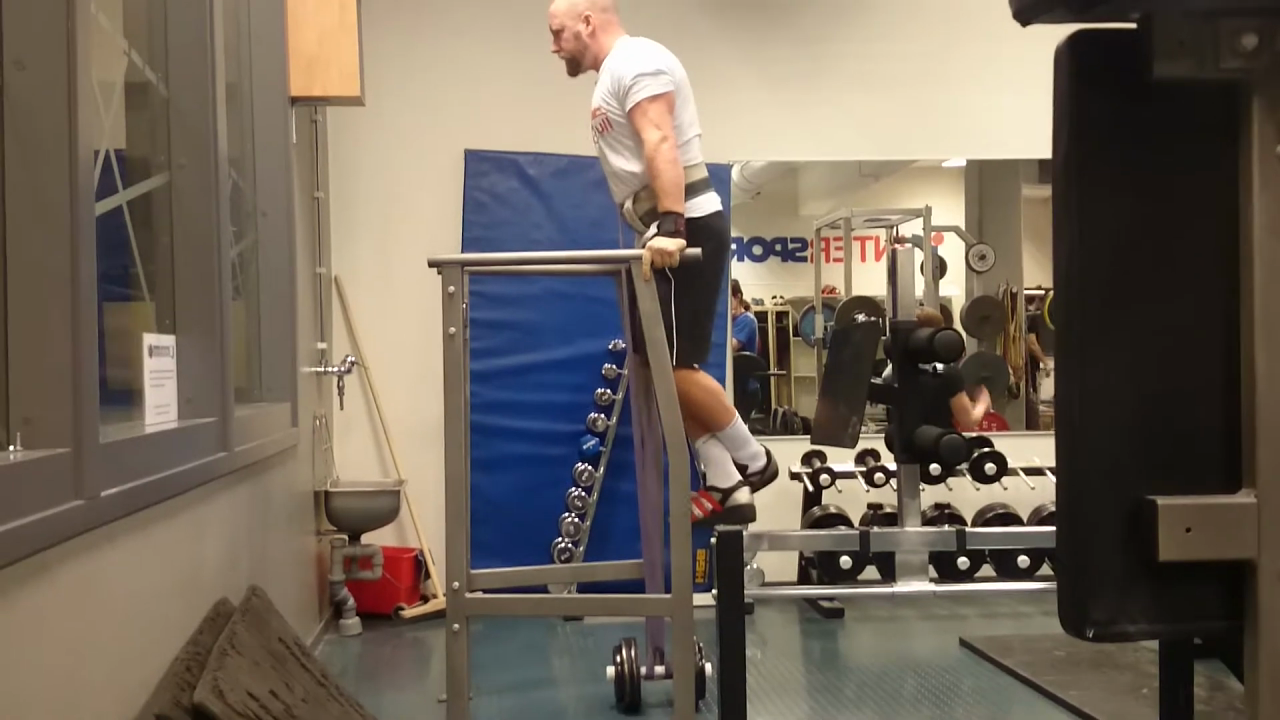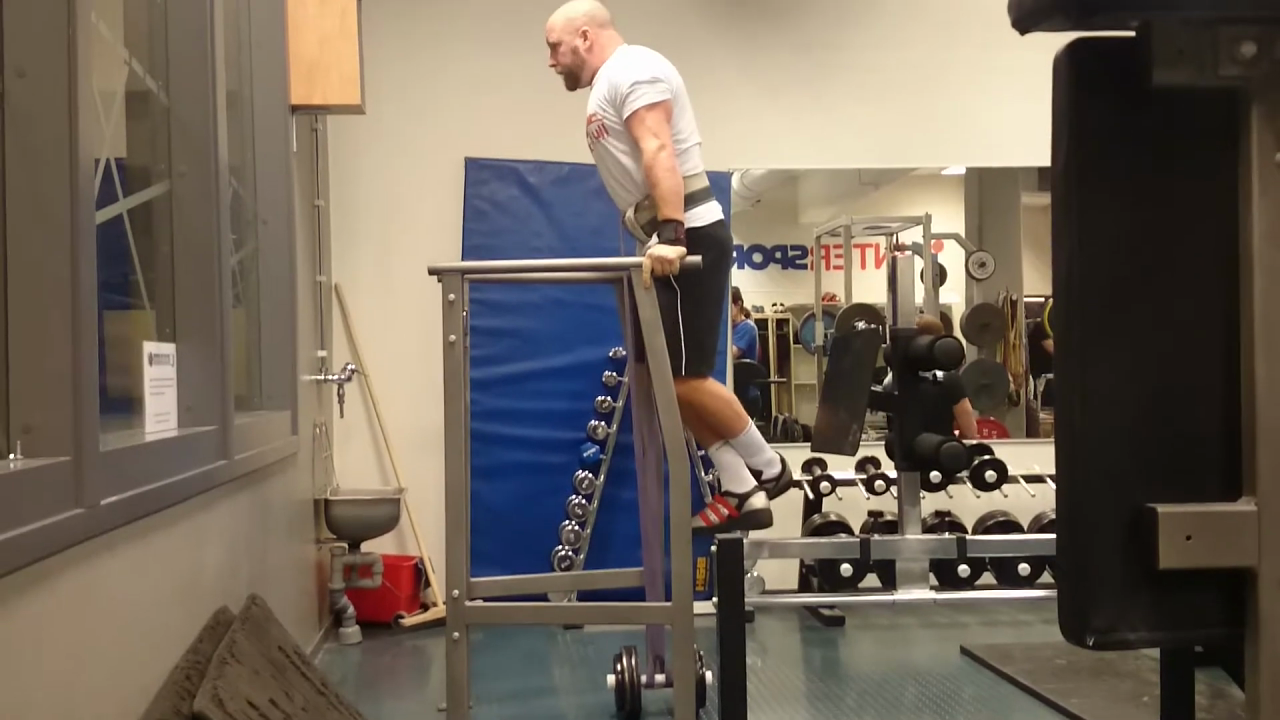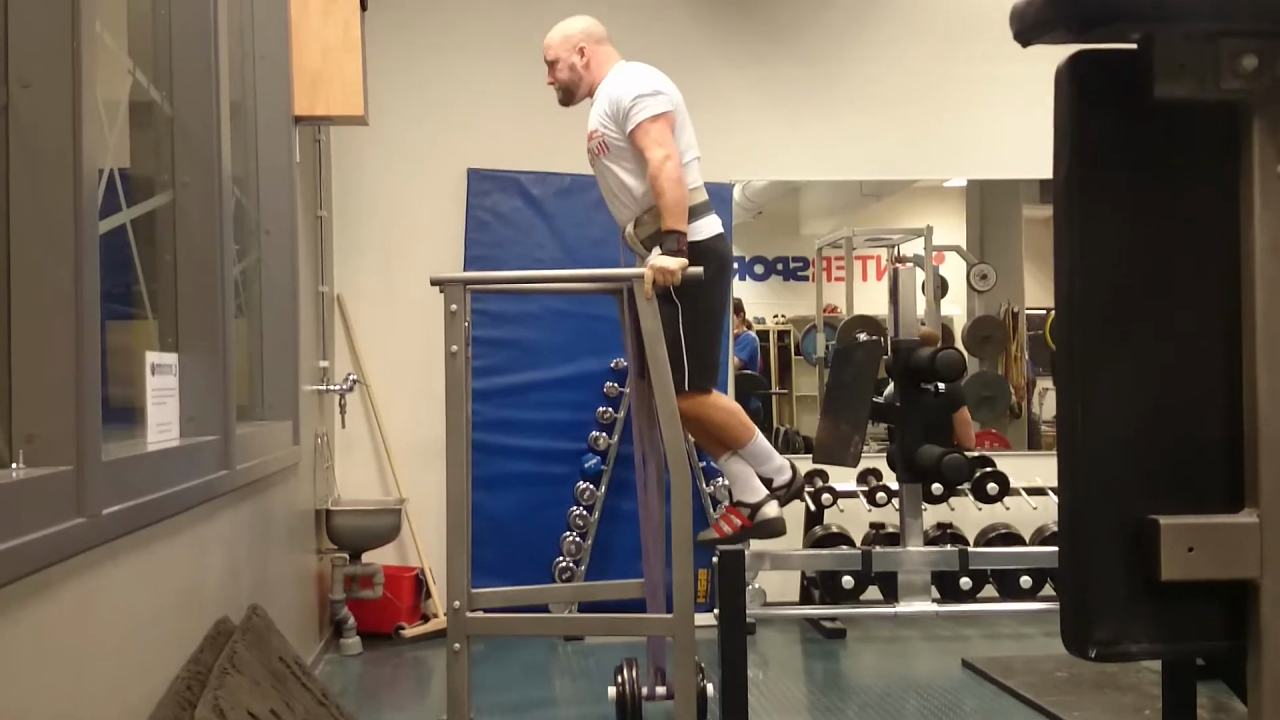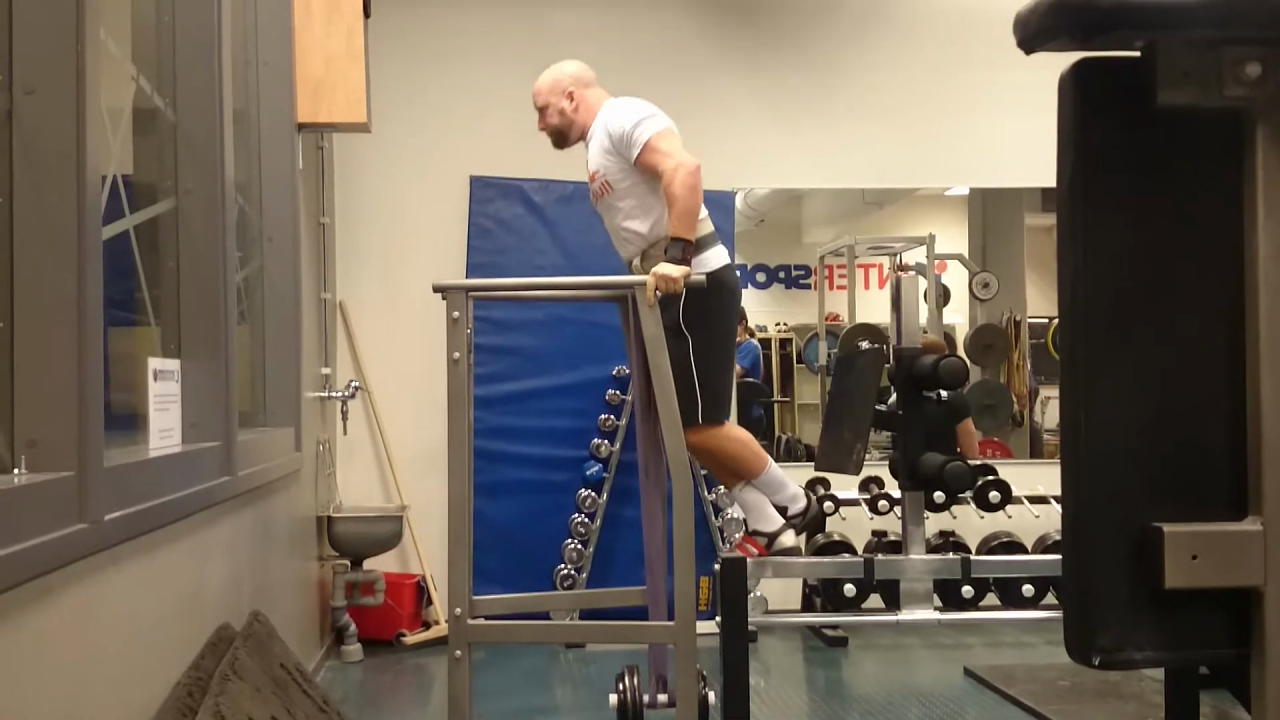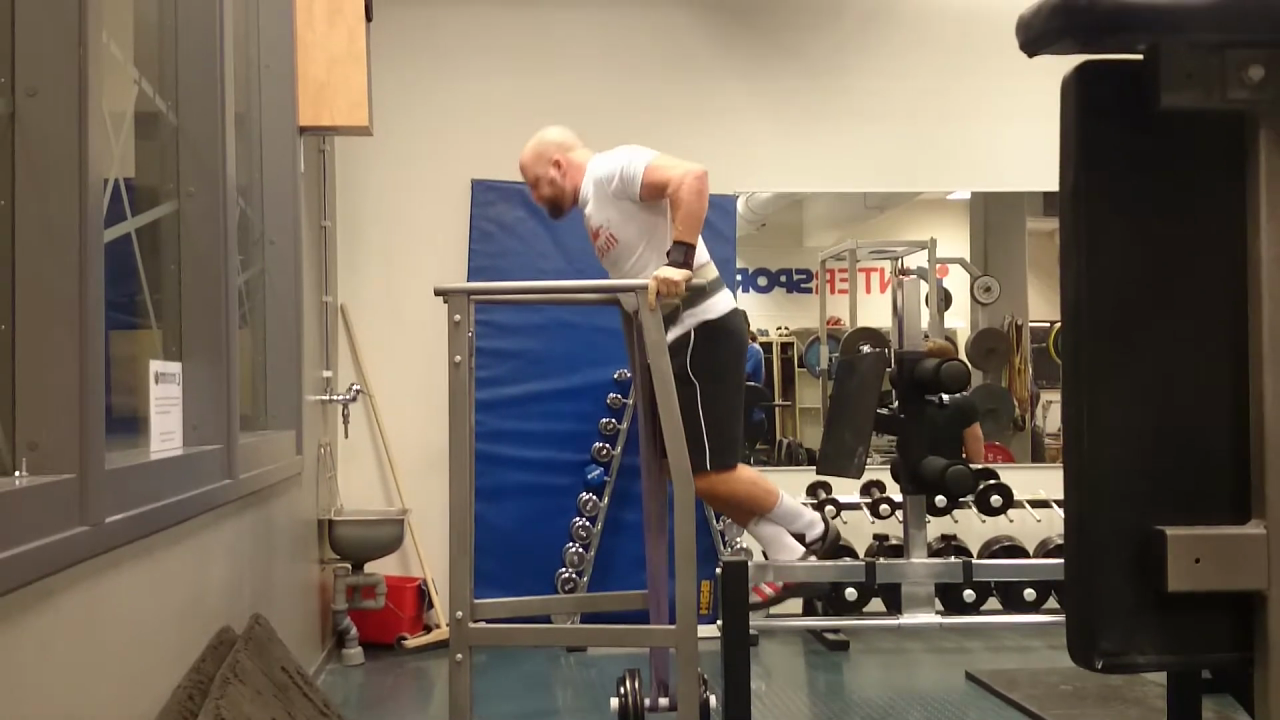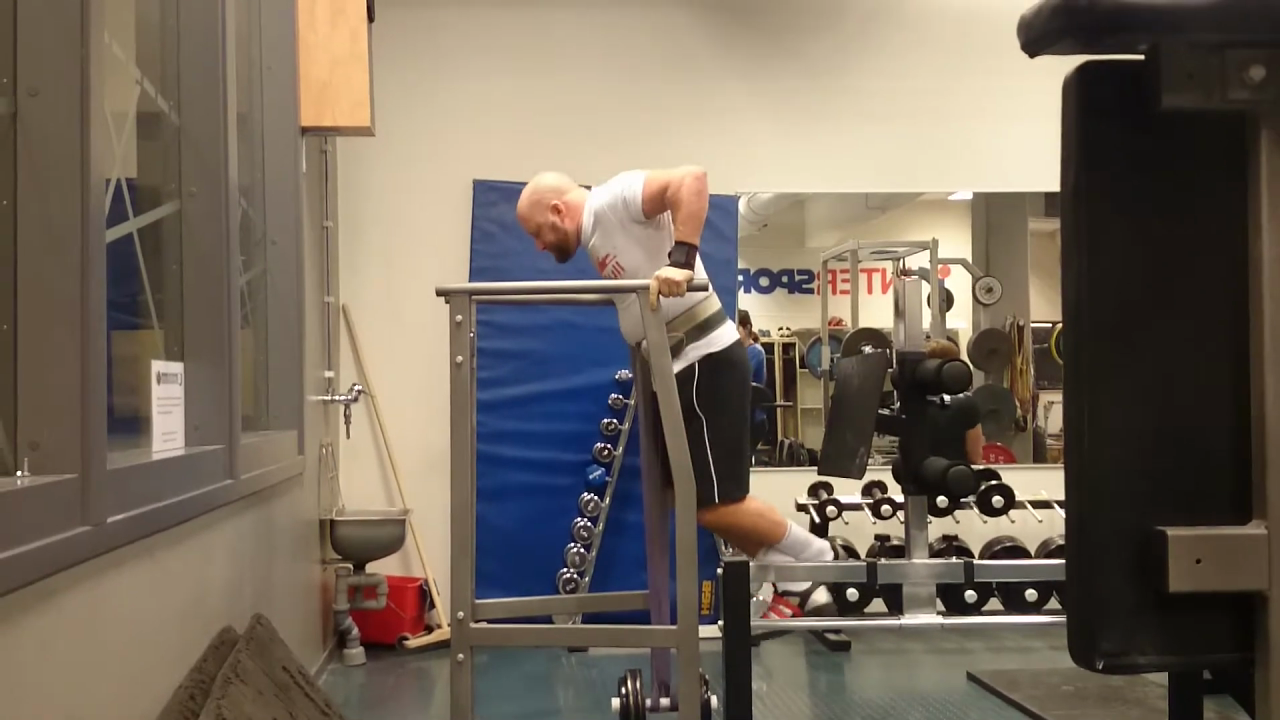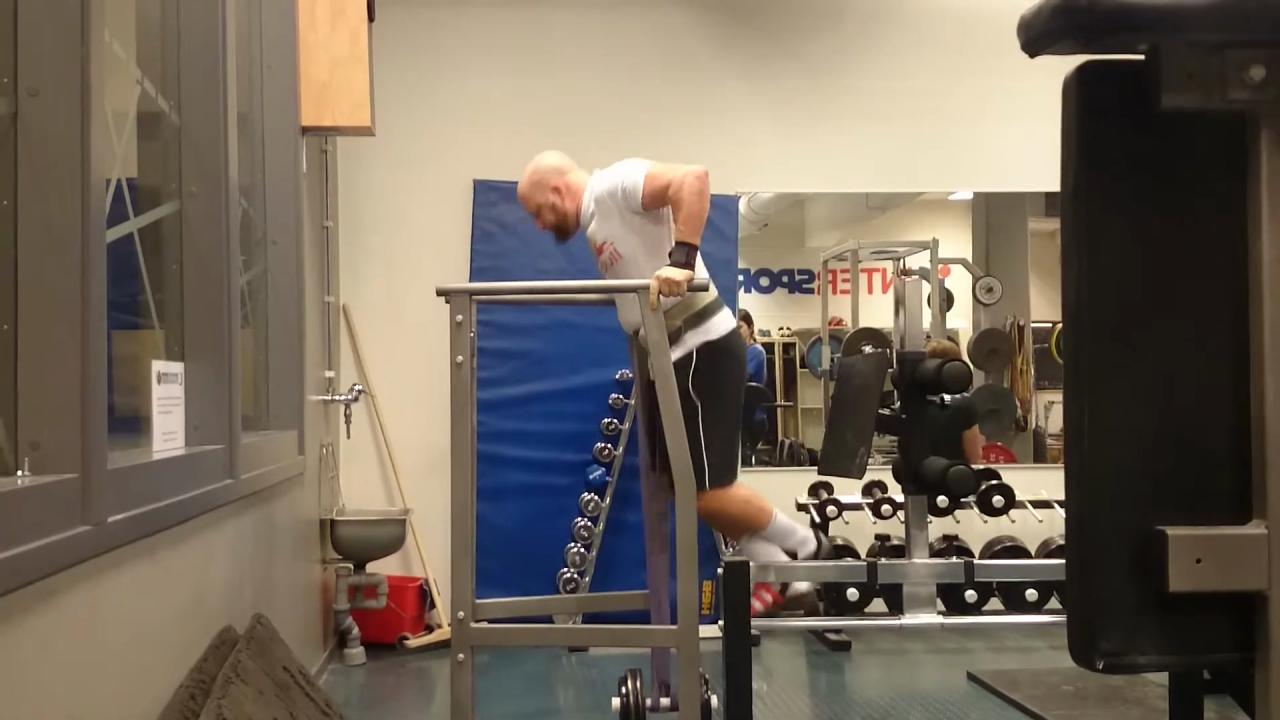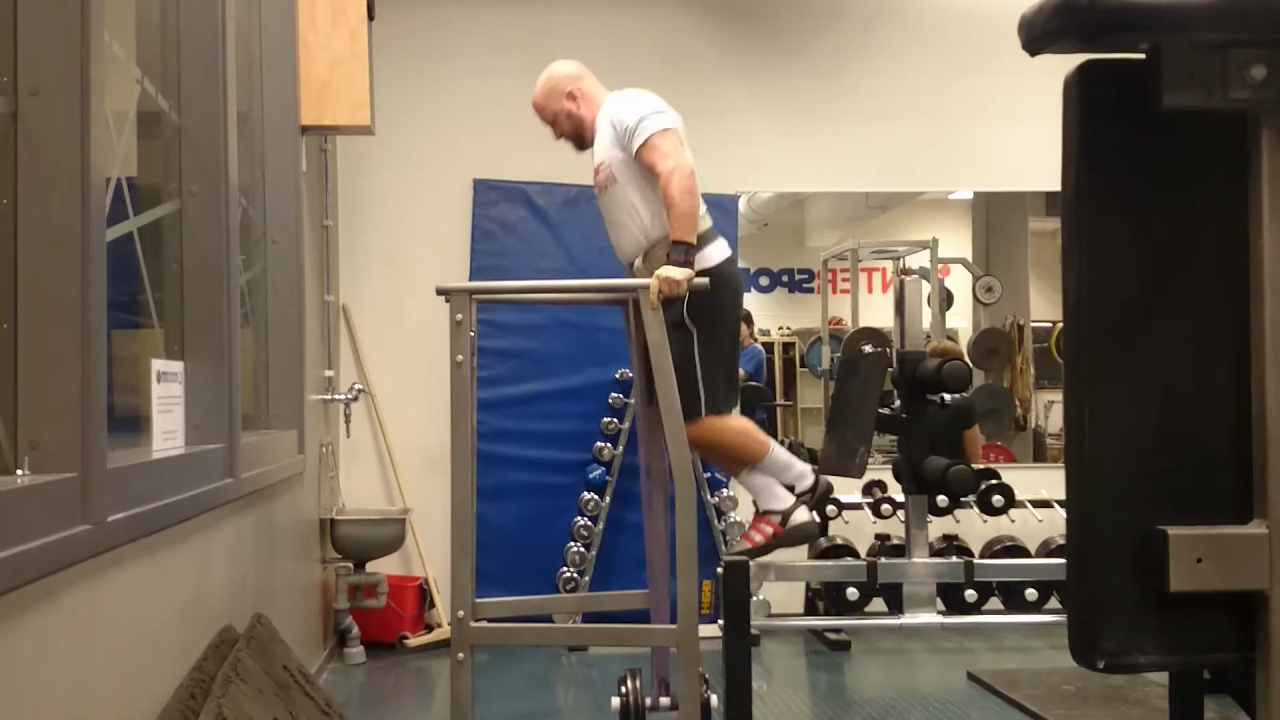
dt=0.3s
person 1, frame 1
left shoulder: (635, 61)
right shoulder: (615, 74)
left elbow: (661, 145)
left wrist: (671, 227)
left hip: (689, 229)
right hip: (668, 236)
left knee: (673, 366)
right knee: (665, 367)
left ankle: (752, 461)
right ankle: (726, 486)
person 1, frame 2
left shoulder: (631, 69)
right shoulder: (611, 84)
left elbow: (660, 152)
left wrist: (671, 236)
left hip: (689, 237)
right hip: (670, 242)
left knee: (684, 377)
right knee: (668, 377)
left ankle: (767, 469)
right ankle: (742, 491)
person 1, frame 3
left shoulder: (630, 84)
right shoulder: (611, 100)
left elbow: (665, 163)
left wrist: (672, 245)
left hip: (689, 253)
right hip: (667, 257)
left knee: (688, 392)
right knee: (673, 391)
left ankle: (778, 477)
right ankle: (754, 500)
person 1, frame 4
left shoulder: (622, 119)
right shoulder: (601, 142)
left elbow: (683, 171)
left wrist: (676, 257)
left hip: (695, 285)
right hip: (674, 291)
left knee: (699, 426)
right knee: (680, 425)
left ankle: (793, 503)
right ankle: (768, 529)
person 1, frame 5
left shoulder: (613, 169)
right shoulder: (595, 199)
left elbow: (691, 176)
left wrist: (679, 258)
left hip: (700, 330)
right hip: (678, 336)
left knee: (708, 471)
right knee: (687, 468)
left ankle: (810, 530)
right ankle: (790, 560)
person 1, frame 6
left shoulder: (615, 199)
right shoulder: (599, 231)
left elbow: (691, 179)
left wrist: (681, 261)
left hip: (704, 362)
right hip: (680, 366)
left knee: (715, 504)
right knee: (691, 499)
left ankle: (819, 559)
right ankle: (797, 587)
person 1, frame 7
left shoulder: (614, 185)
right shoulder: (598, 217)
left elbow: (693, 179)
left wrist: (681, 258)
left hip: (700, 349)
right hip: (673, 354)
left knee: (706, 489)
left ankle: (804, 548)
person 1, frame 8
left shoulder: (629, 109)
right shoulder: (608, 134)
left elbow: (677, 175)
left wrist: (680, 257)
left hip: (696, 280)
right hip: (673, 287)
left knee: (700, 419)
right knee: (682, 418)
left ankle: (801, 482)
right ankle: (780, 506)
